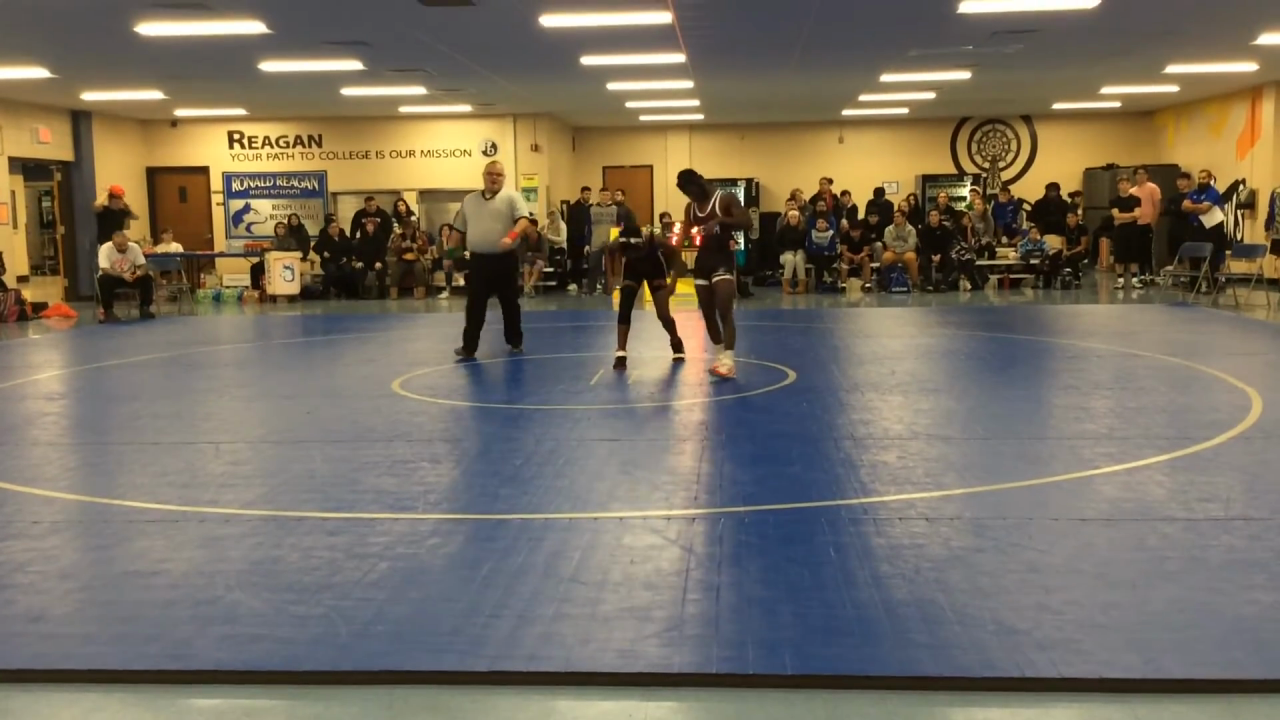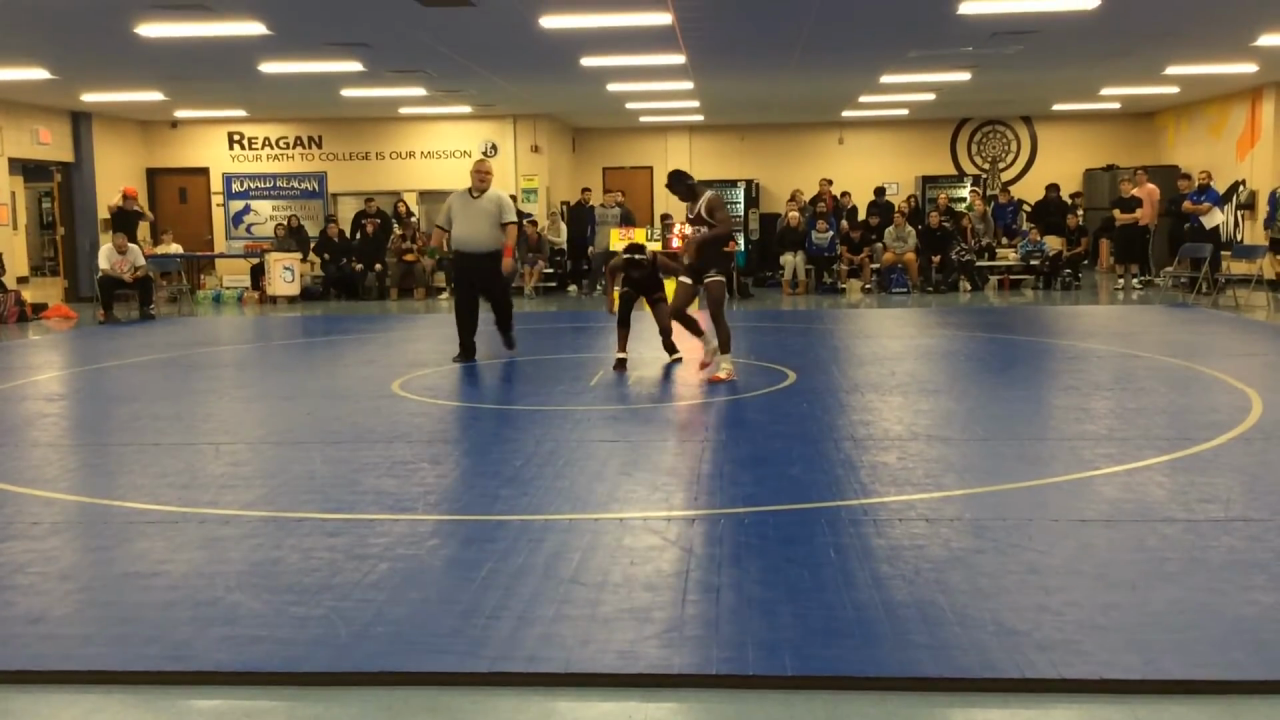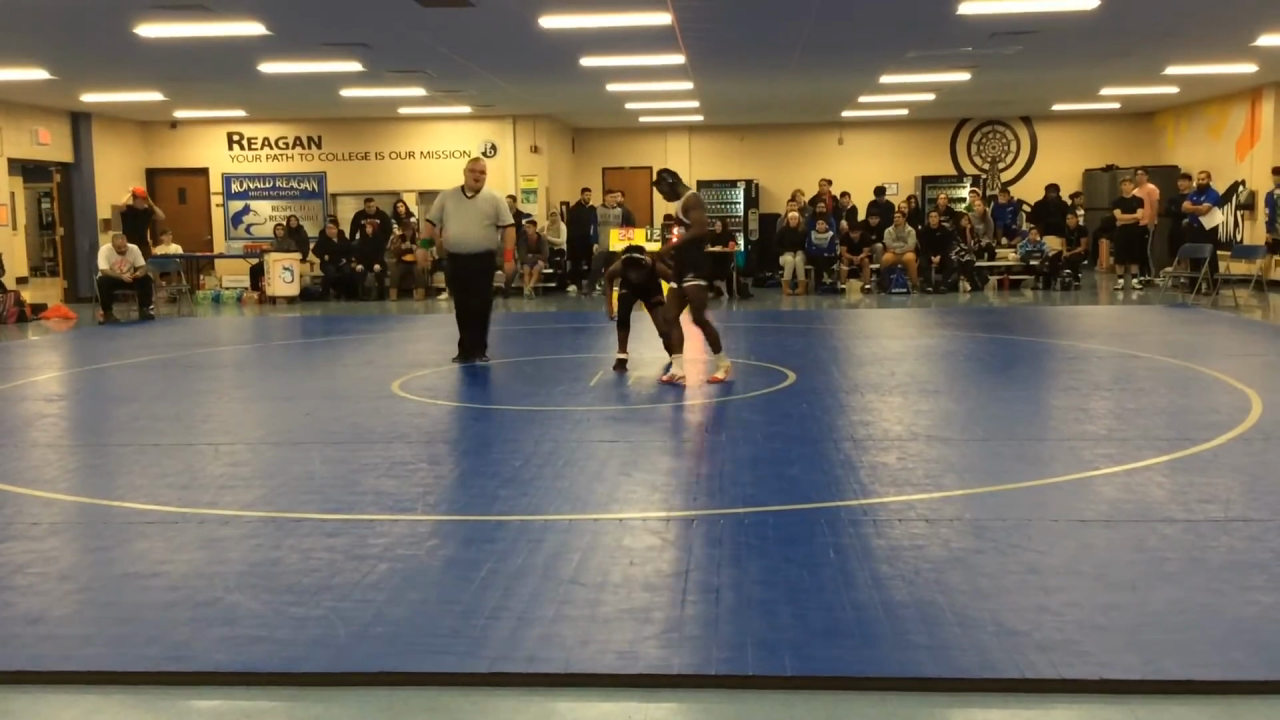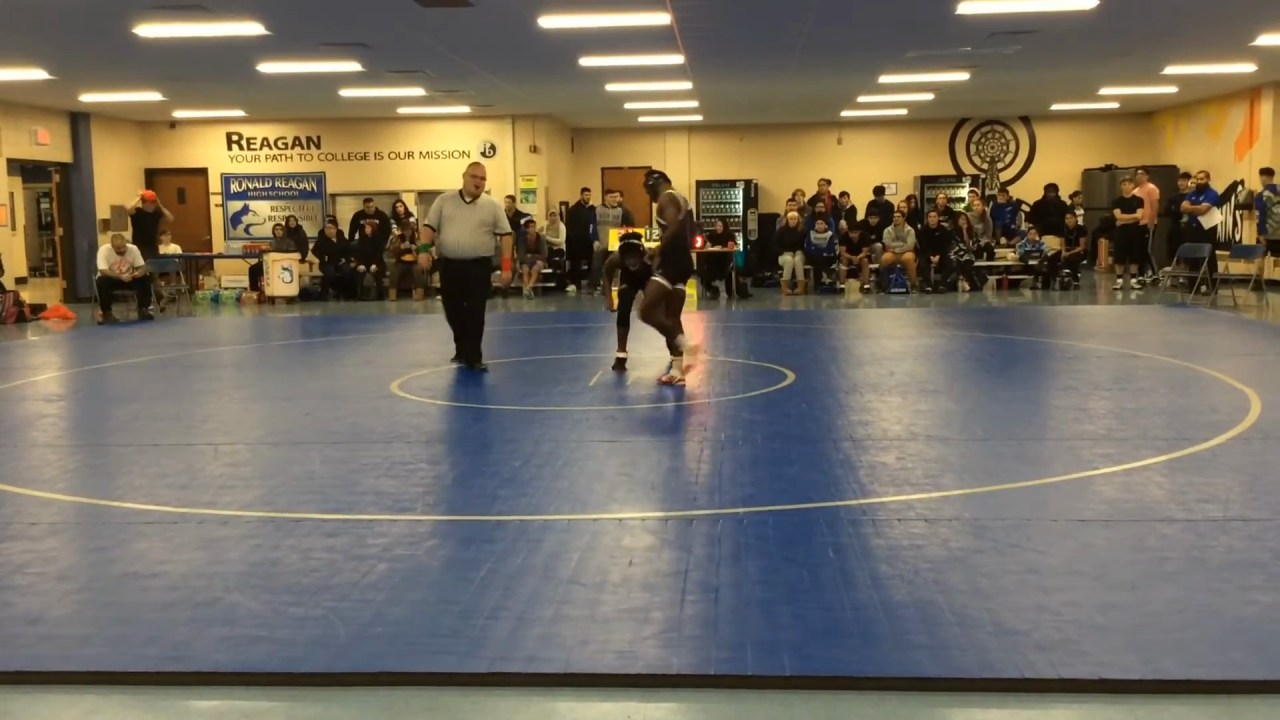
dt=0.2s
person 1, frame 1
left shoulder: (725, 199)
right shoulder: (691, 207)
left elbow: (747, 222)
right elbow: (688, 232)
left wrist: (721, 221)
left hip: (722, 260)
right hip: (702, 260)
left knee: (724, 311)
right knee: (708, 314)
left ankle: (728, 362)
right ankle: (720, 355)
person 1, frame 2
left shoulder: (712, 200)
right shoulder: (690, 206)
left elbow: (726, 229)
left wrist: (700, 238)
right wrist: (689, 245)
left hip: (715, 262)
right hip: (696, 262)
left knee: (716, 315)
right knee: (676, 310)
left ankle: (727, 367)
right ankle: (708, 345)
person 1, frame 3
left shoulder: (691, 199)
right shoulder: (684, 202)
left elbow: (699, 230)
left wrist: (672, 246)
right wrist: (675, 249)
left hip: (693, 265)
right hip: (684, 264)
left knee: (699, 318)
right knee: (670, 317)
left ankle: (723, 364)
right ankle: (677, 369)
person 1, frame 4
left shoulder: (666, 198)
right shoulder: (682, 201)
left elbow: (673, 228)
right elbow: (689, 236)
left wrist: (659, 252)
left hip: (672, 262)
right hip: (684, 261)
left knee: (647, 312)
right knee: (671, 319)
left ankle: (684, 346)
right ankle: (677, 371)
person 2, frame 1
left shoulder: (512, 197)
right shoulder: (469, 200)
left elbow: (523, 220)
right elbow: (458, 229)
left wrist: (511, 237)
left hip: (504, 259)
right hip: (478, 260)
left knee: (509, 302)
right knee: (475, 304)
left ankle: (515, 341)
right ankle: (468, 347)
person 2, frame 2
left shoulder: (500, 199)
right shoulder: (455, 199)
left elbow: (511, 226)
right elbow: (442, 227)
left wrist: (508, 254)
left hip: (491, 259)
right hip: (462, 259)
left knee: (501, 301)
right knee: (464, 306)
left ankle: (506, 333)
right ankle: (467, 351)
person 2, frame 3
left shoulder: (494, 200)
right shoulder: (446, 197)
left elbow: (508, 228)
right elbow: (431, 222)
left wrist: (509, 257)
left hip: (482, 260)
right hip: (455, 260)
left knee: (481, 304)
right knee: (462, 307)
left ankle: (478, 348)
right ankle: (466, 350)
person 2, frame 4
left shoulder: (492, 206)
right shoulder: (444, 201)
left elbow: (505, 235)
right elbow: (430, 227)
left wrist: (506, 266)
left hip: (478, 266)
right hip: (449, 265)
left knee: (475, 312)
right knee: (453, 310)
left ankle: (472, 358)
right ankle: (462, 347)
